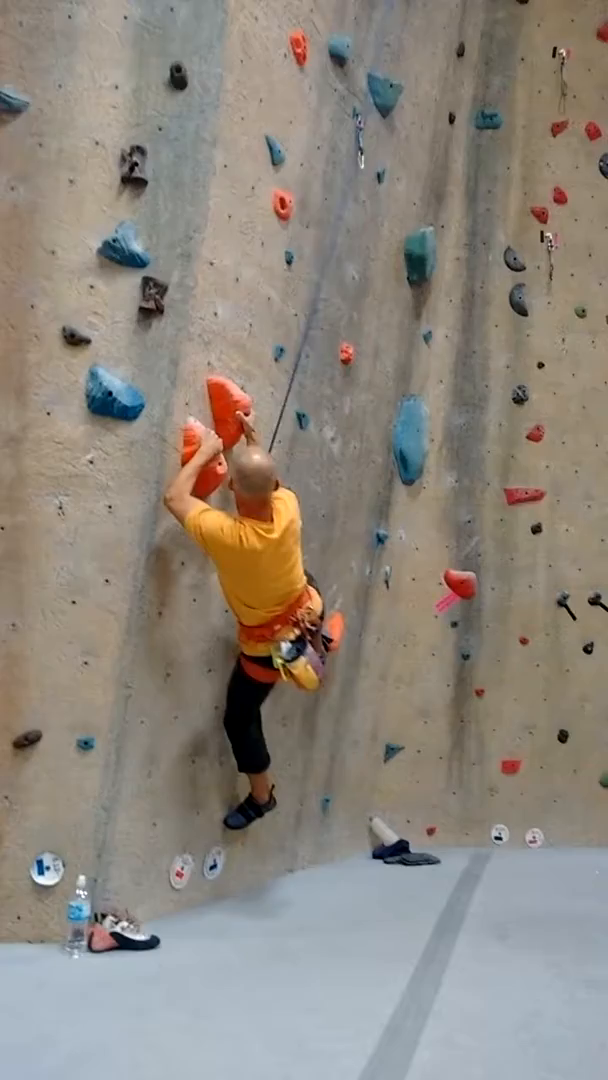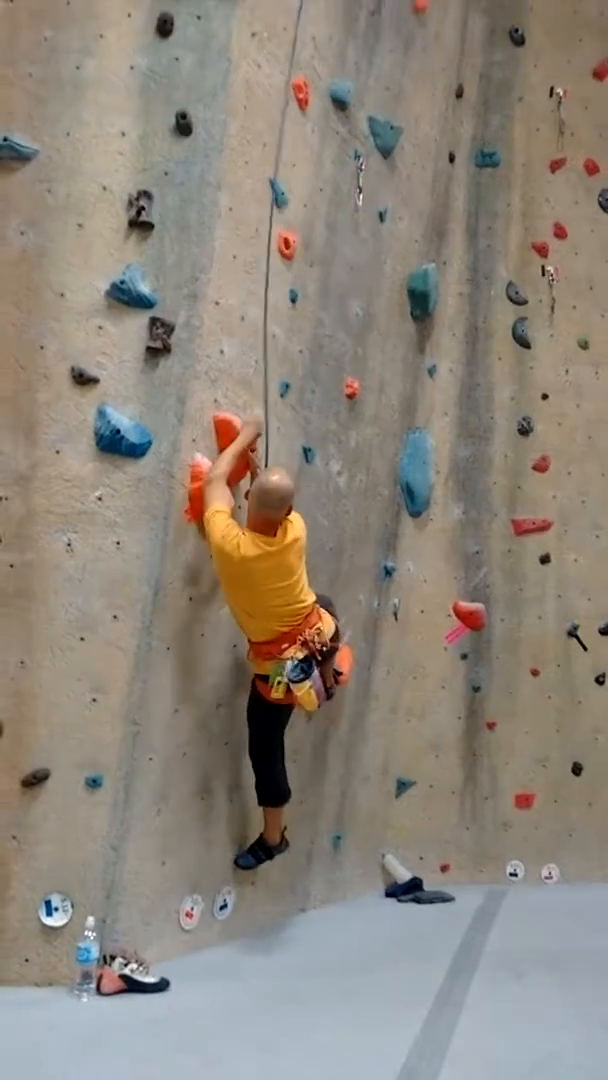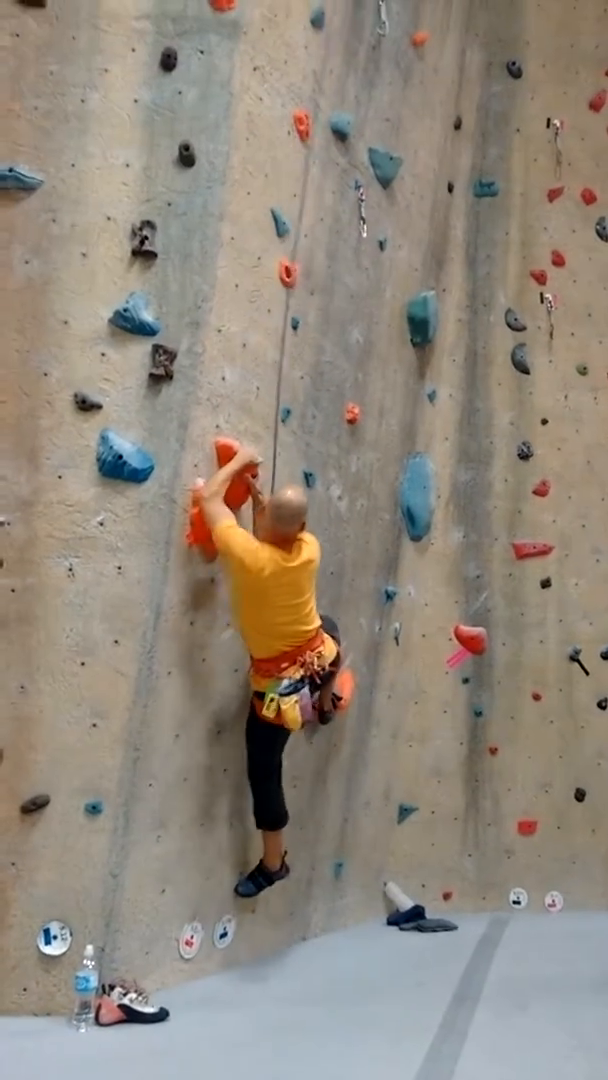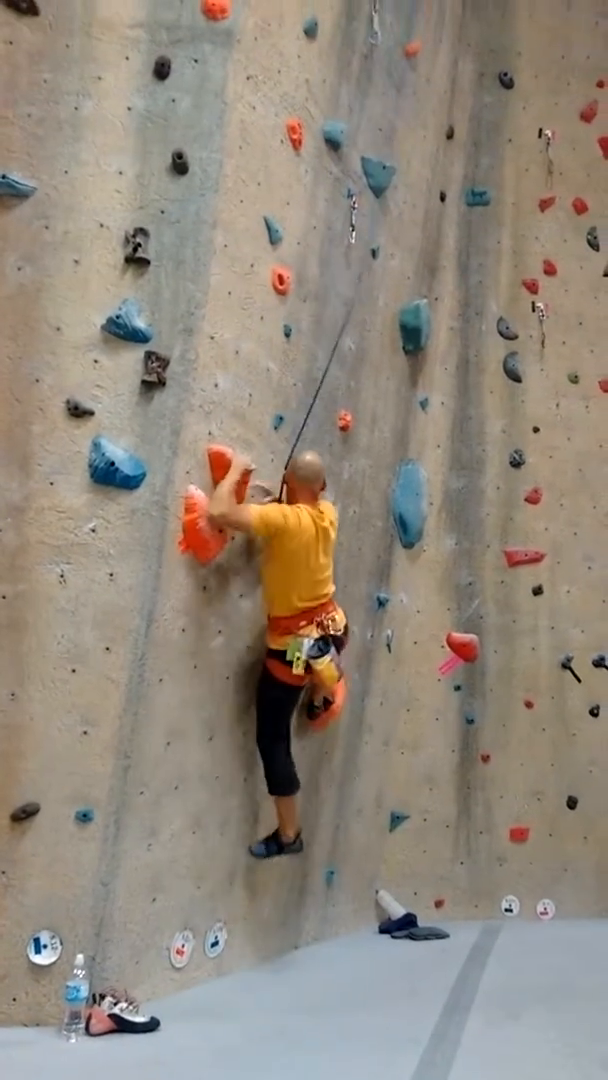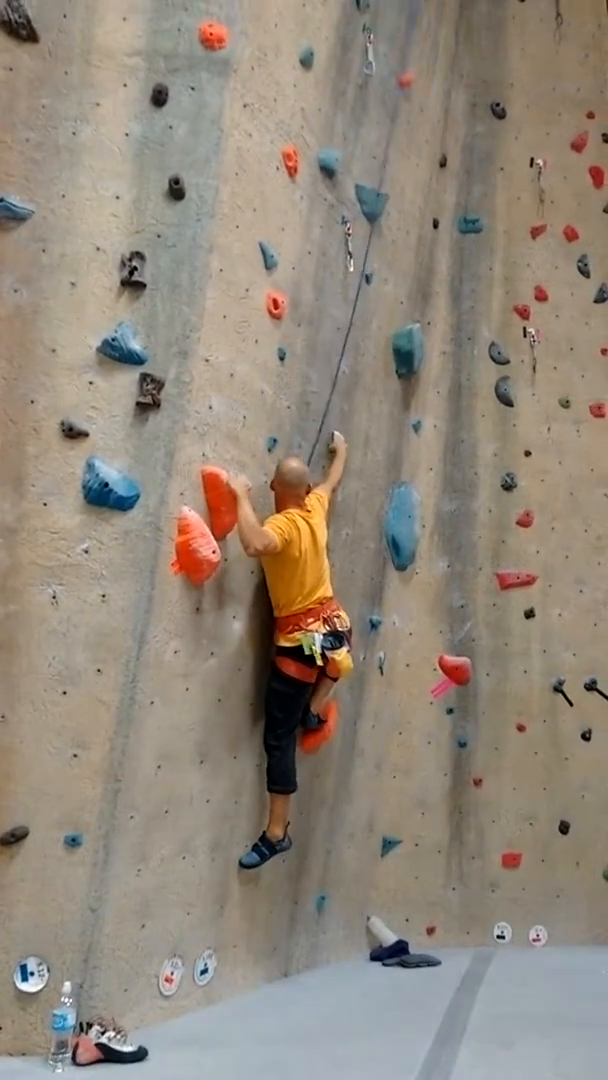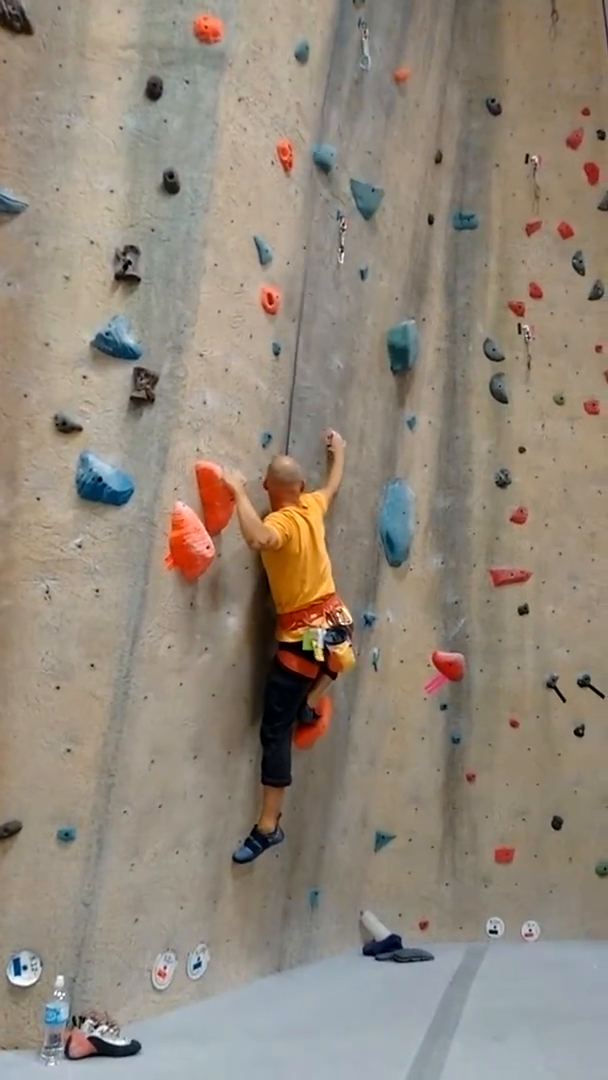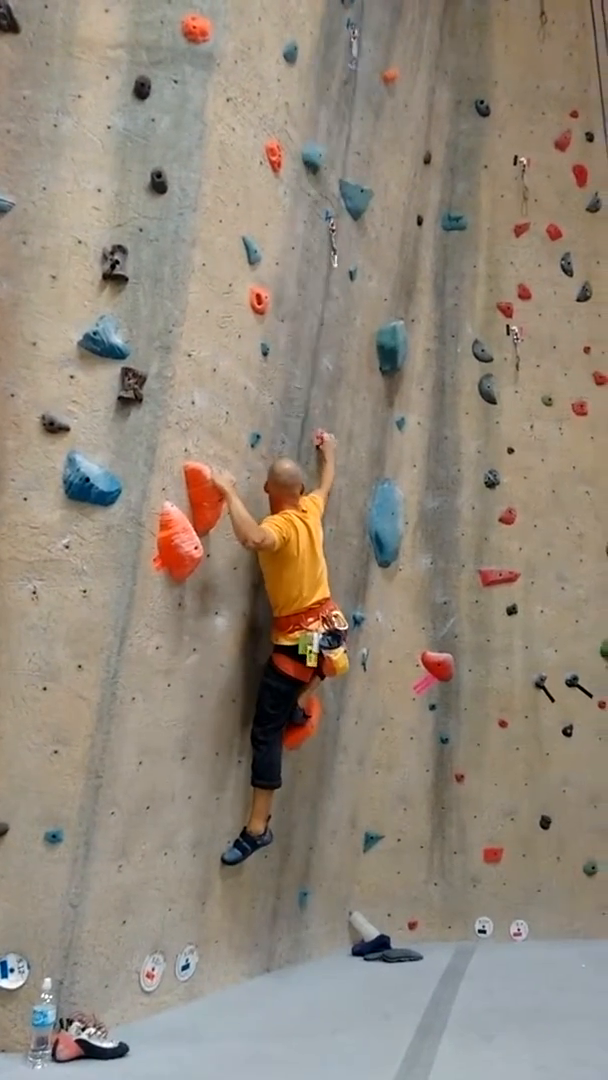
dt=0.4s
person 1, frame 1
left shoulder: (225, 535)
right shoulder: (288, 507)
left elbow: (174, 497)
right elbow: (269, 484)
left wrist: (205, 452)
right wrist: (253, 440)
left hip: (266, 644)
right hip: (306, 613)
left knee: (239, 719)
left ankle: (261, 798)
right ankle: (319, 638)
person 1, frame 2
left shoulder: (228, 544)
right shoulder: (295, 530)
left elbow: (216, 478)
left wrist: (244, 438)
right wrist: (260, 471)
left hip: (277, 661)
right hip: (319, 634)
left knee: (265, 750)
left ankle: (272, 838)
right ankle: (329, 678)
person 1, frame 3
left shoulder: (246, 553)
right shoulder: (310, 550)
left elbow: (207, 495)
left wrist: (239, 461)
right wrist: (259, 504)
left hip: (276, 680)
right hip: (320, 658)
left knee: (263, 772)
left ankle: (271, 864)
right ankle: (326, 702)
person 1, frame 4
left shoulder: (281, 518)
right shoulder: (328, 515)
left elbow: (217, 513)
left wrist: (235, 471)
right wrist: (281, 508)
left hip: (291, 641)
right hip: (329, 626)
left knee: (272, 737)
left ankle: (287, 833)
right ankle: (321, 696)
person 1, frame 5
left shoulder: (281, 525)
right shoulder: (316, 508)
left elbow: (254, 544)
right elbow: (333, 479)
left wrist: (242, 496)
right wrist: (340, 449)
left hip: (299, 639)
right hip: (333, 625)
left knee: (279, 736)
left ankle: (276, 833)
right ankle: (316, 709)
person 1, frame 6
left shoulder: (280, 523)
right shoulder: (312, 506)
left elbow: (257, 539)
right elbow: (333, 484)
left wrist: (238, 492)
right wrist: (338, 451)
left hip: (302, 634)
right hip: (335, 621)
left knee: (275, 728)
left ankle: (268, 826)
right ankle: (312, 705)
person 1, frame 7
left shoulder: (280, 525)
right shoulder: (311, 509)
left elbow: (252, 539)
right elbow: (327, 484)
left wrist: (229, 492)
right wrist: (328, 453)
left hip: (298, 636)
right hip: (329, 625)
left knee: (266, 731)
left ankle: (257, 828)
right ankle: (302, 704)
